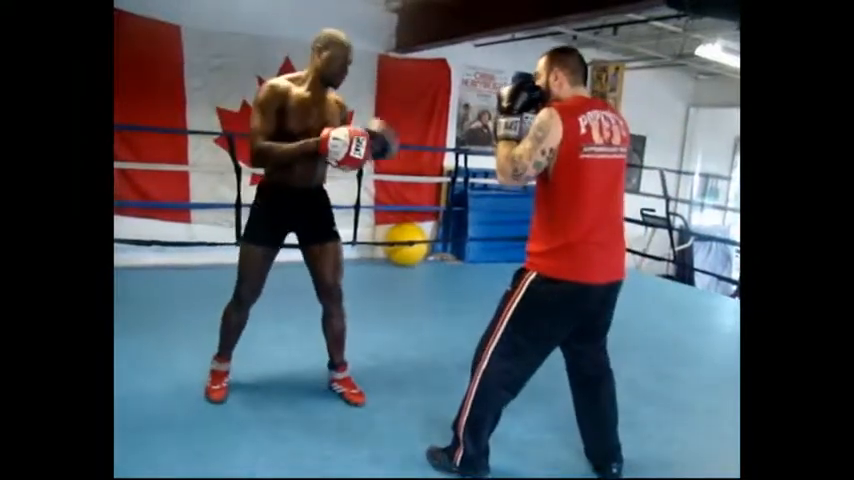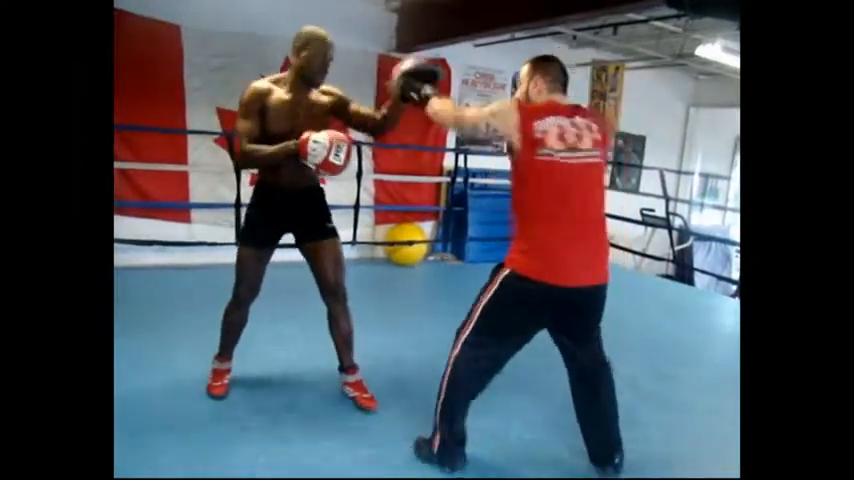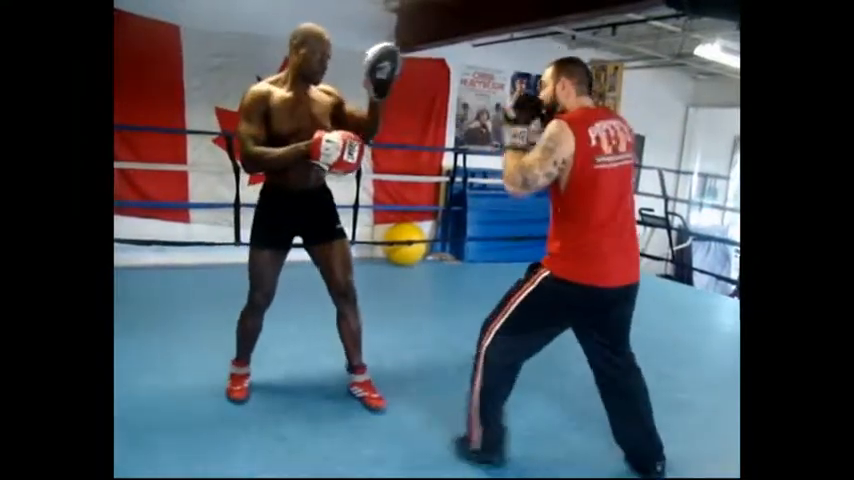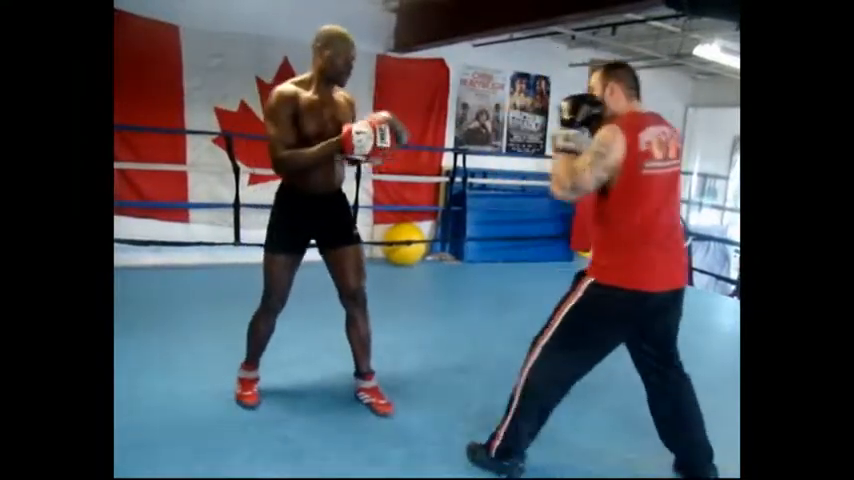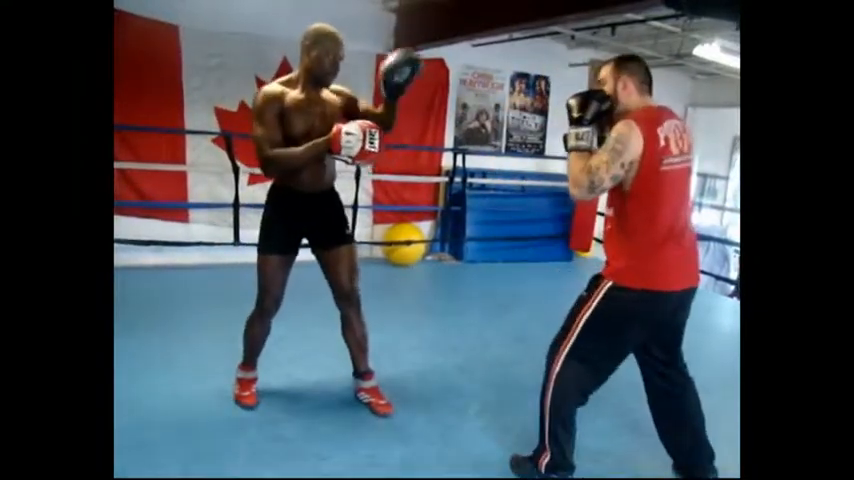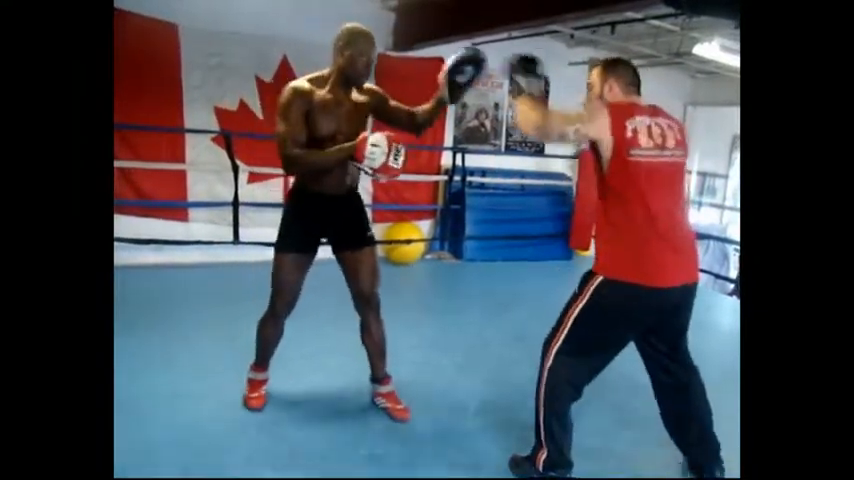
dt=0.5s
person 1, frame 1
left shoulder: (556, 118)
right shoulder: (615, 121)
left elbow: (510, 173)
left wrist: (509, 119)
left hip: (558, 271)
right hip: (607, 271)
left knee: (498, 360)
right knee: (591, 363)
person 1, frame 2
left shoulder: (518, 116)
right shoulder: (597, 127)
left elbow: (452, 117)
left wrist: (423, 91)
left hip: (534, 272)
right hip: (591, 274)
left knee: (472, 353)
right knee: (588, 359)
left ankle: (446, 447)
right ankle: (608, 454)
person 1, frame 3
left shoulder: (563, 128)
right shoulder: (620, 127)
left elbow: (519, 183)
left wrist: (518, 130)
left hip: (570, 274)
right hip: (622, 274)
left knee: (499, 341)
right knee: (617, 363)
left ankle: (484, 441)
person 1, frame 4
left shoulder: (616, 134)
right shoulder: (667, 132)
left elbow: (566, 188)
left wrist: (567, 137)
right wrist: (588, 136)
left hip: (619, 281)
right hip: (669, 280)
left knee: (548, 359)
right knee: (665, 369)
person 1, frame 5
left shoulder: (631, 129)
right shoulder: (673, 125)
left elbow: (583, 188)
left wrist: (579, 130)
right wrist: (600, 129)
left hip: (636, 280)
right hip: (679, 278)
left knee: (568, 364)
right knee: (667, 371)
person 1, frame 6
left shoulder: (605, 117)
right shoulder: (672, 126)
left elbow: (535, 124)
left hip: (625, 278)
right hip: (680, 276)
left knee: (561, 362)
right knee: (675, 366)
person 2, frame 1
left shoulder: (336, 105)
right shoulder: (277, 91)
left elbow: (338, 153)
right elbow: (258, 151)
left wrist: (364, 146)
right wrist: (315, 144)
left hip: (314, 201)
right hip: (273, 199)
left knee: (332, 293)
right knee: (245, 294)
left ankle: (339, 372)
right ankle: (221, 366)
person 2, frame 2
left shoulder: (329, 99)
right shoulder: (260, 93)
left elbow: (378, 126)
right elbow: (243, 153)
left wrist: (400, 100)
right wrist: (295, 148)
left hip: (310, 200)
right hip: (268, 200)
left knee: (335, 291)
right knee: (244, 294)
left ankle: (350, 376)
right ankle: (222, 365)
person 2, frame 3
left shoulder: (329, 98)
right shoulder: (261, 96)
left elbow: (366, 134)
right elbow: (249, 158)
left wrist: (378, 96)
right wrist: (306, 148)
left hip: (318, 201)
right hip: (276, 203)
left knee: (344, 291)
right knee: (259, 299)
left ankle: (358, 376)
right ankle: (240, 369)
person 2, frame 4
left shoulder: (346, 101)
right shoulder: (286, 97)
right elbow: (281, 161)
left wrist: (374, 137)
right wrist: (339, 143)
left hip: (334, 205)
right hip: (294, 206)
left knee: (356, 297)
right knee: (273, 303)
left ankle: (366, 381)
right ankle: (249, 374)
person 2, frame 5
left shoulder: (340, 98)
right shoulder: (273, 97)
left elbow: (379, 123)
right elbow: (269, 161)
left wrist: (393, 91)
right wrist: (327, 142)
left hip: (327, 204)
right hip: (285, 206)
left knee: (349, 298)
right knee: (268, 304)
left ankle: (365, 381)
right ankle: (247, 374)
person 2, frame 6
left shoulder: (368, 97)
right shoulder: (300, 93)
left elbow: (416, 122)
right elbow: (291, 160)
left wrist: (445, 96)
right wrist: (351, 150)
left hip: (348, 206)
right hip: (306, 206)
left knee: (368, 302)
right knee: (281, 304)
left ankle: (382, 386)
right ankle: (258, 375)
